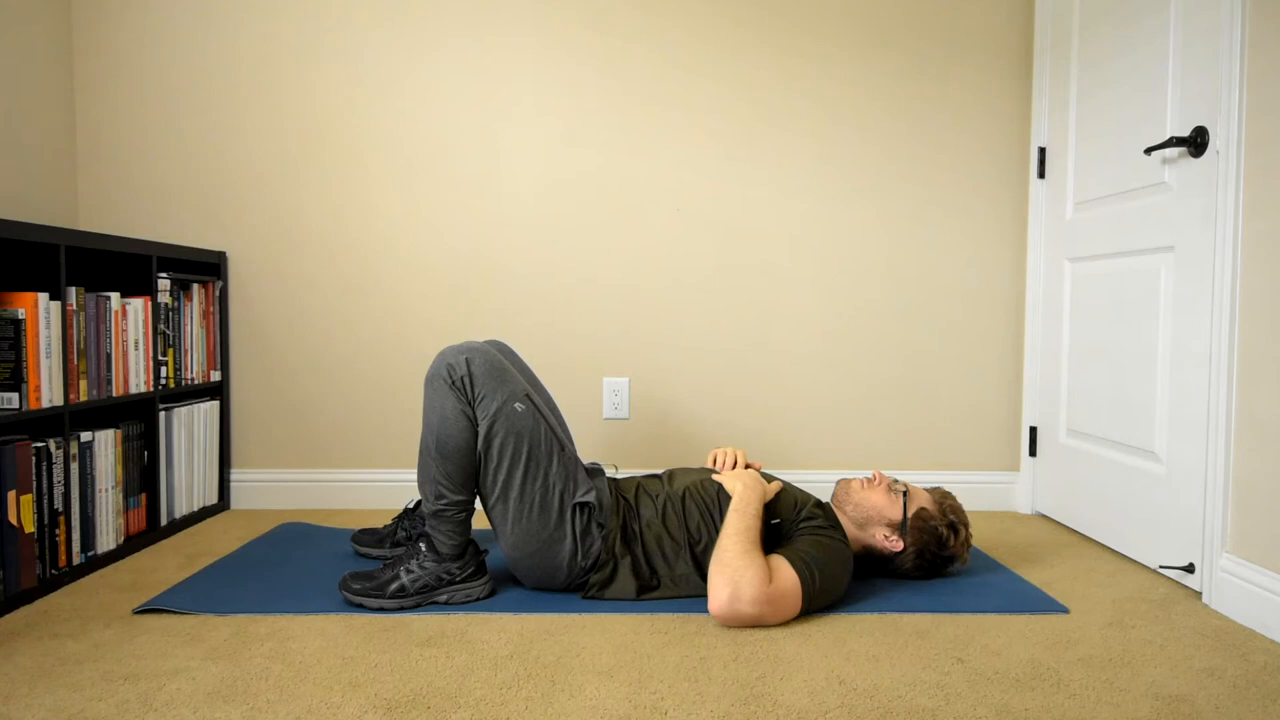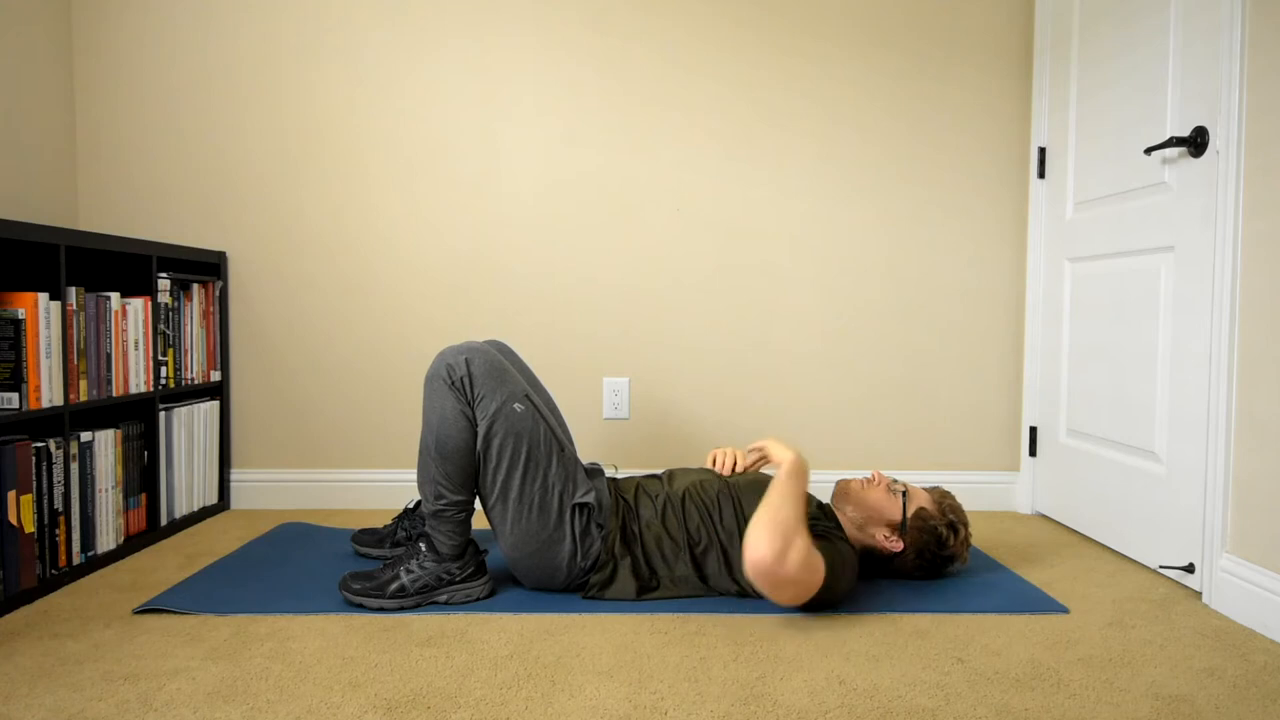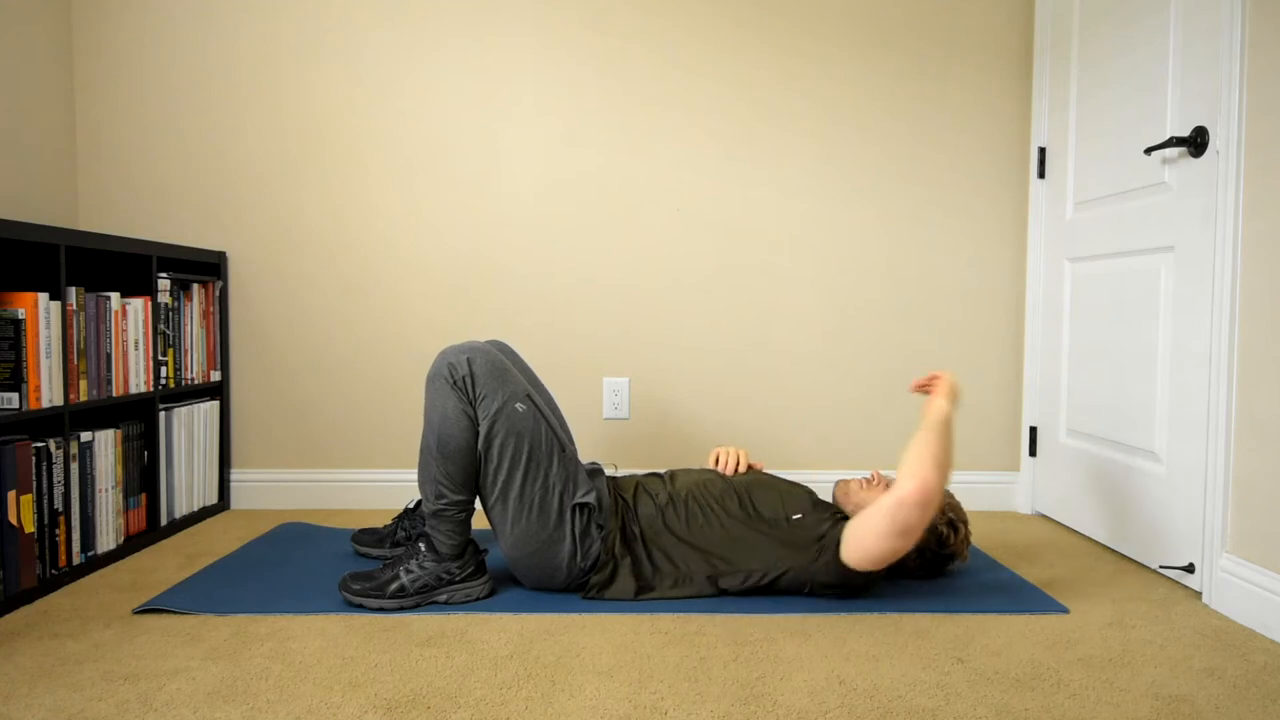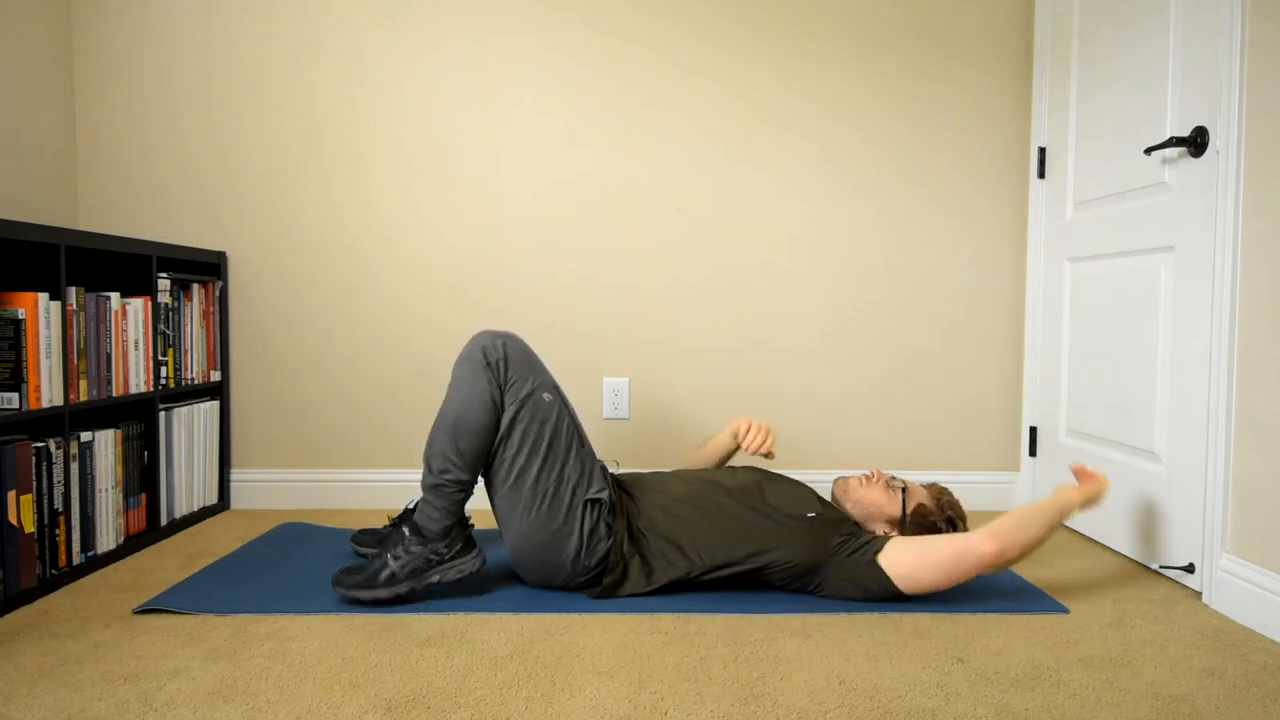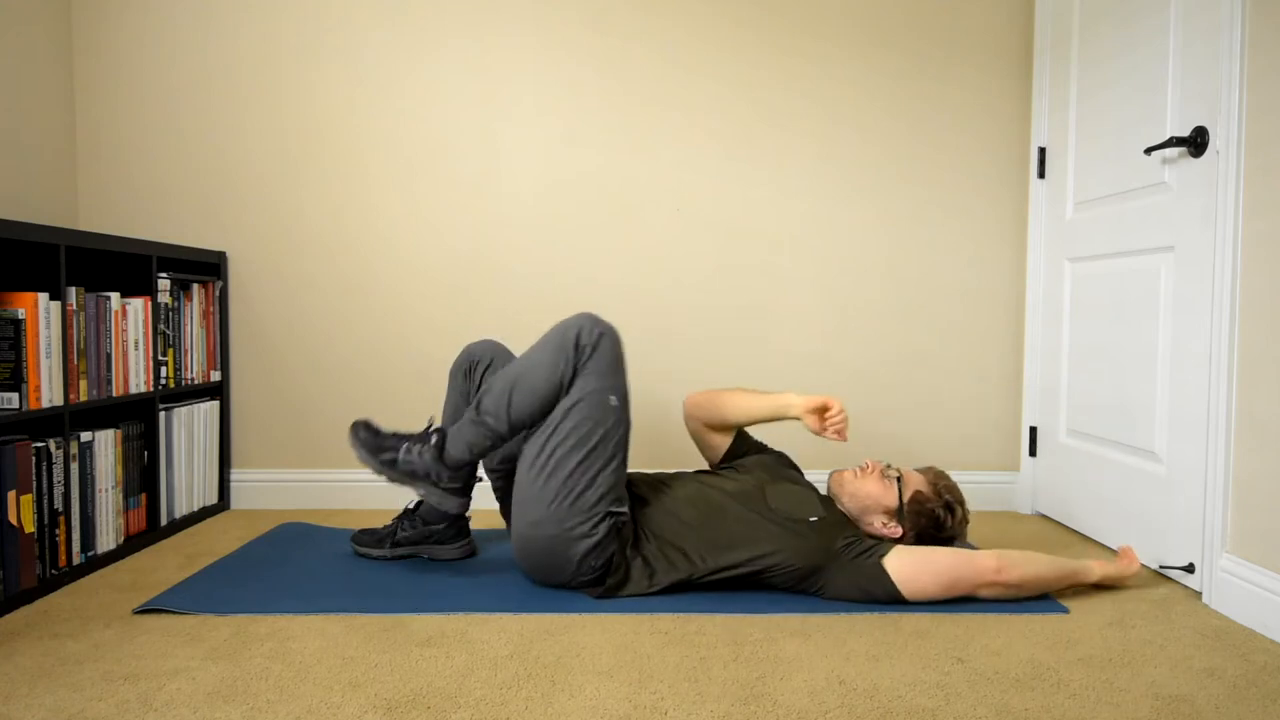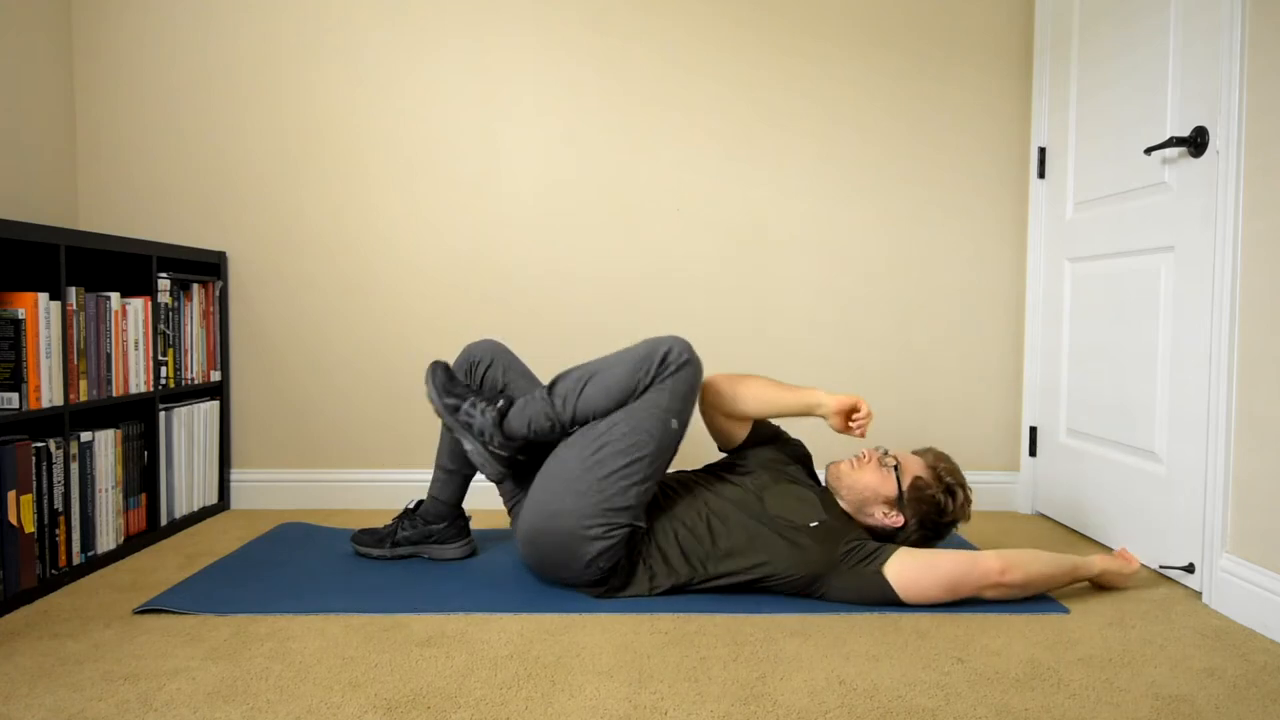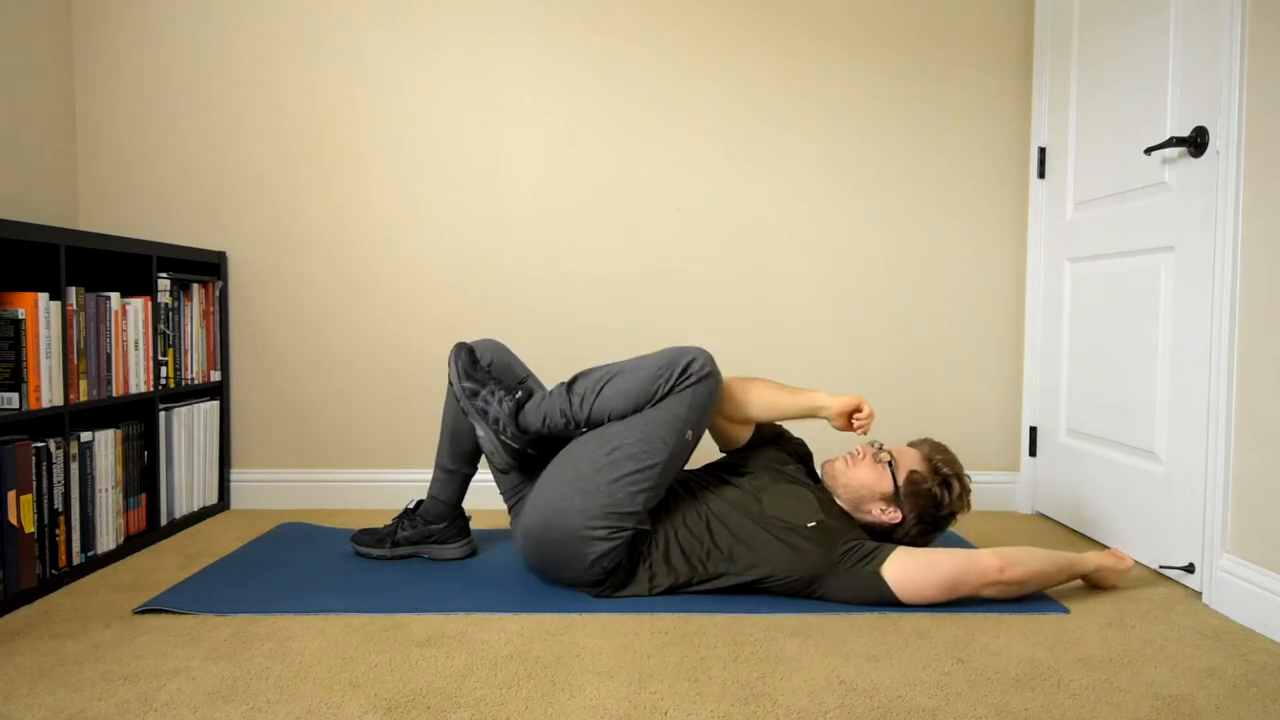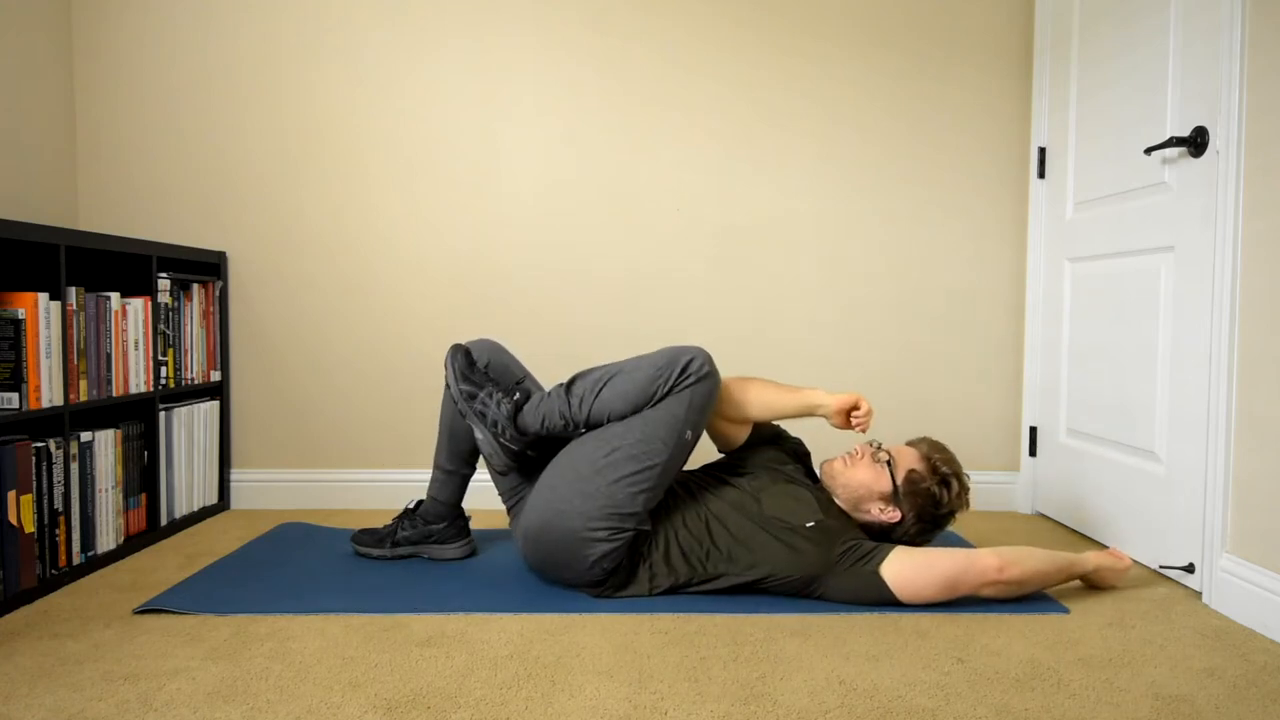
dt=0.3s
person 1, frame 1
left shoulder: (825, 557)
right shoulder: (809, 514)
left elbow: (732, 600)
left wrist: (748, 497)
right wrist: (735, 464)
left hip: (573, 540)
right hip: (599, 500)
left knee: (464, 369)
right knee: (486, 358)
left ankle: (445, 561)
right ankle: (429, 523)
person 1, frame 2
left shoulder: (827, 566)
right shoulder: (809, 524)
left elbow: (767, 561)
left wrist: (791, 463)
right wrist: (729, 460)
left hip: (575, 542)
right hip: (599, 501)
left knee: (462, 369)
right knee: (486, 359)
left ankle: (446, 563)
right ankle: (428, 524)
person 1, frame 3
left shoulder: (840, 560)
right shoulder: (813, 520)
left elbow: (913, 499)
left wrist: (940, 411)
right wrist: (733, 461)
left hip: (574, 543)
right hip: (600, 501)
left knee: (465, 368)
right knee: (488, 359)
left ankle: (445, 561)
right ankle: (430, 522)
person 1, frame 4
left shoulder: (842, 553)
right shoulder: (793, 501)
left elbow: (977, 549)
right elbow: (691, 473)
right wrist: (733, 434)
left hip: (578, 542)
right hip: (607, 504)
left knee: (495, 353)
right knee: (490, 368)
left ankle: (434, 541)
right ankle: (439, 526)
person 1, frame 5
left shoulder: (846, 554)
right shoulder: (780, 479)
left elbow: (984, 570)
right elbow: (699, 410)
left wrist: (1096, 569)
right wrist: (794, 404)
left hip: (577, 545)
right hip: (567, 525)
left knee: (587, 337)
right knee: (483, 357)
left ankle: (444, 464)
right ankle: (438, 524)
person 1, frame 6
left shoulder: (845, 555)
right shoulder: (784, 465)
left elbow: (992, 571)
right elbow: (716, 393)
right wrist: (819, 402)
left hip: (579, 541)
right hip: (554, 510)
left knee: (673, 357)
right knee: (481, 356)
left ankle: (500, 427)
right ankle: (437, 523)
person 1, frame 7
left shoulder: (844, 555)
right shoulder: (786, 464)
left elbow: (991, 570)
right elbow: (725, 402)
right wrist: (823, 403)
left hip: (581, 540)
right hip: (552, 506)
left knee: (690, 366)
right knee: (483, 355)
left ankle: (523, 418)
right ankle: (439, 522)
person 1, frame 8
left shoulder: (843, 555)
right shoulder: (786, 463)
left elbow: (990, 570)
right elbow: (718, 406)
right wrist: (819, 401)
left hip: (580, 542)
right hip: (553, 506)
left knee: (688, 365)
right knee: (478, 354)
left ankle: (516, 418)
right ankle: (438, 523)
